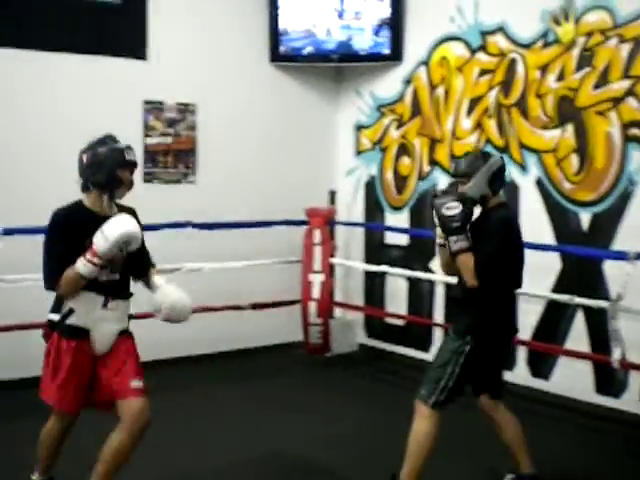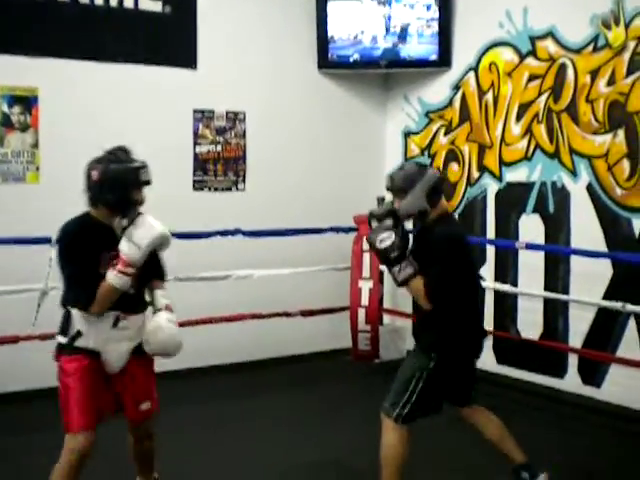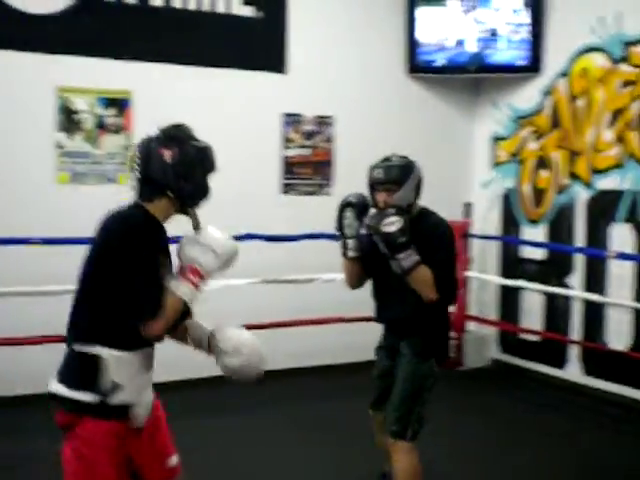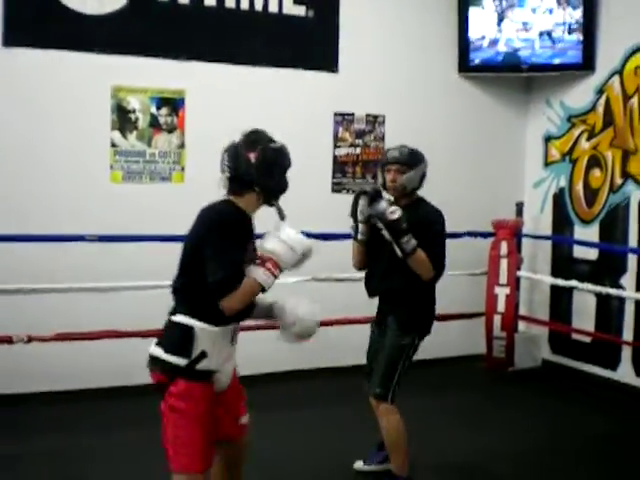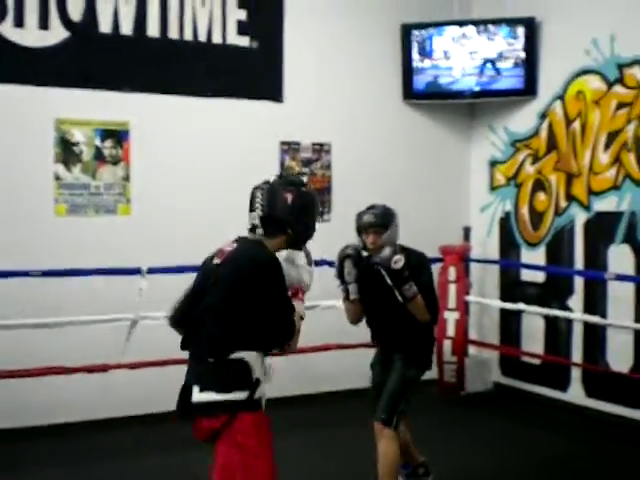
dt=1s
person 1, frame 1
left shoulder: (127, 217)
right shoulder: (66, 219)
left elbow: (143, 266)
right elbow: (62, 286)
left wrist: (163, 289)
right wrist: (99, 251)
left hip: (115, 329)
right hip: (73, 328)
left knee: (136, 415)
right knee: (63, 417)
person 1, frame 2
left shoulder: (136, 225)
right shoulder: (74, 234)
left elbow: (154, 275)
right elbow: (94, 305)
left wrist: (163, 310)
right wrist: (129, 258)
left hip: (129, 344)
right hip: (83, 348)
left knee: (143, 427)
right knee: (79, 445)
person 1, frame 3
left shoulder: (149, 232)
right shoulder: (126, 228)
left elbow: (167, 317)
right elbow: (150, 323)
left wrist: (217, 339)
right wrist: (195, 270)
left hip: (131, 396)
right hip: (95, 402)
person 1, frame 4
left shoulder: (237, 220)
right shoulder: (219, 219)
right elbow: (228, 302)
left wrist: (277, 311)
right wrist: (273, 261)
left hip: (216, 360)
right hip: (188, 362)
left knee: (234, 447)
person 1, frame 5
left shoulder: (222, 256)
right shoulder: (262, 261)
left elbow: (181, 320)
right elbow: (287, 342)
right wrist: (297, 292)
left hip: (205, 388)
right hip: (234, 396)
person 2, frame 1
left shoulder: (499, 221)
right shoulder: (488, 217)
left elbow: (473, 277)
right elbow: (450, 267)
left wrist: (456, 230)
right wrist: (449, 226)
left hip: (478, 326)
right hip: (490, 324)
left knee: (426, 406)
right knee: (490, 400)
person 2, frame 2
left shoulder: (442, 237)
right shoulder: (435, 227)
left elbow: (429, 300)
right elbow: (412, 278)
left wrist: (395, 257)
right wrist: (391, 243)
left hip: (442, 337)
right hip: (462, 333)
left knee: (393, 418)
right knee: (467, 407)
person 2, frame 3
left shoulder: (434, 228)
right shoulder: (378, 226)
left elbow: (433, 292)
right elbow: (354, 280)
left wrist: (402, 247)
right wrist: (350, 234)
left hip: (423, 340)
right hip: (393, 333)
left knee: (398, 435)
right knee: (380, 414)
person 2, frame 4
left shoulder: (429, 216)
right shoulder: (383, 210)
left elbow: (430, 272)
right elbow: (360, 264)
left wrist: (401, 233)
right wrist: (361, 220)
left hip: (410, 313)
right hip: (387, 308)
left knee: (381, 396)
right knee: (375, 386)
right ankle: (388, 451)
person 2, frame 5
left shoulder: (415, 261)
right shoulder: (364, 265)
left elbow: (427, 316)
right elbow: (354, 317)
left wrist: (400, 279)
right wrist: (349, 279)
left hip: (412, 351)
right hip: (386, 349)
left knee: (383, 424)
right knee: (386, 418)
